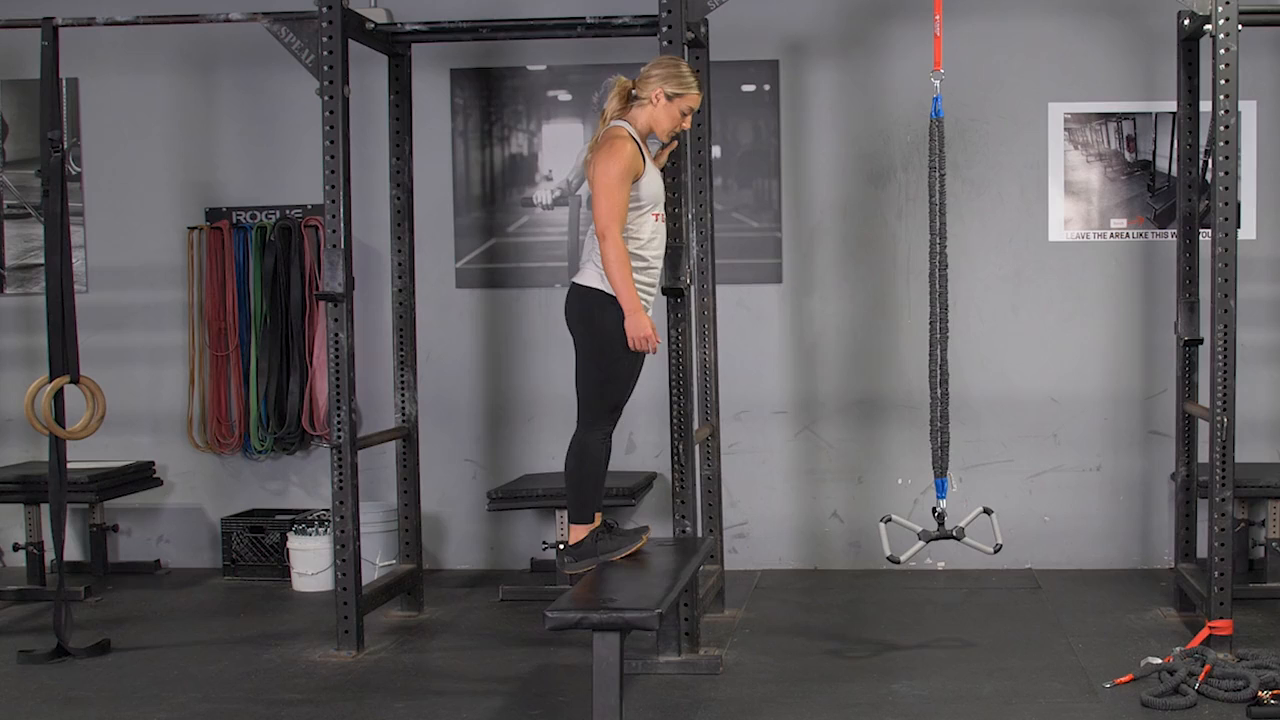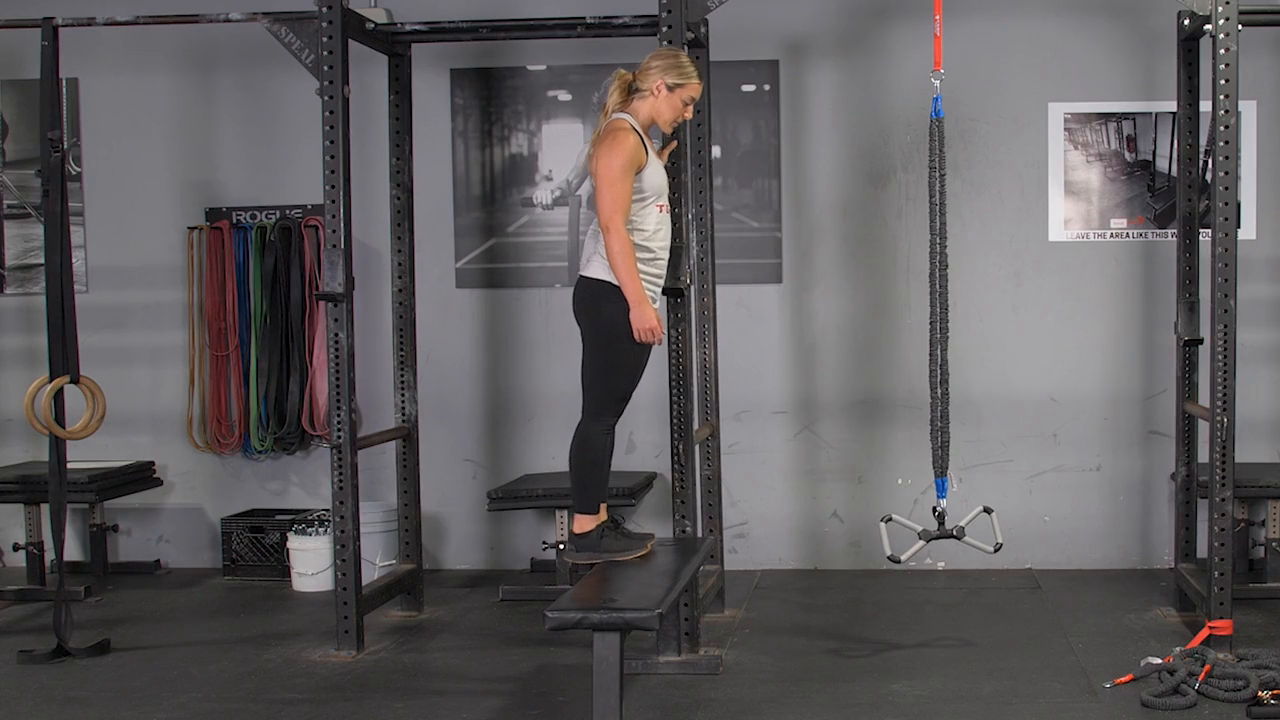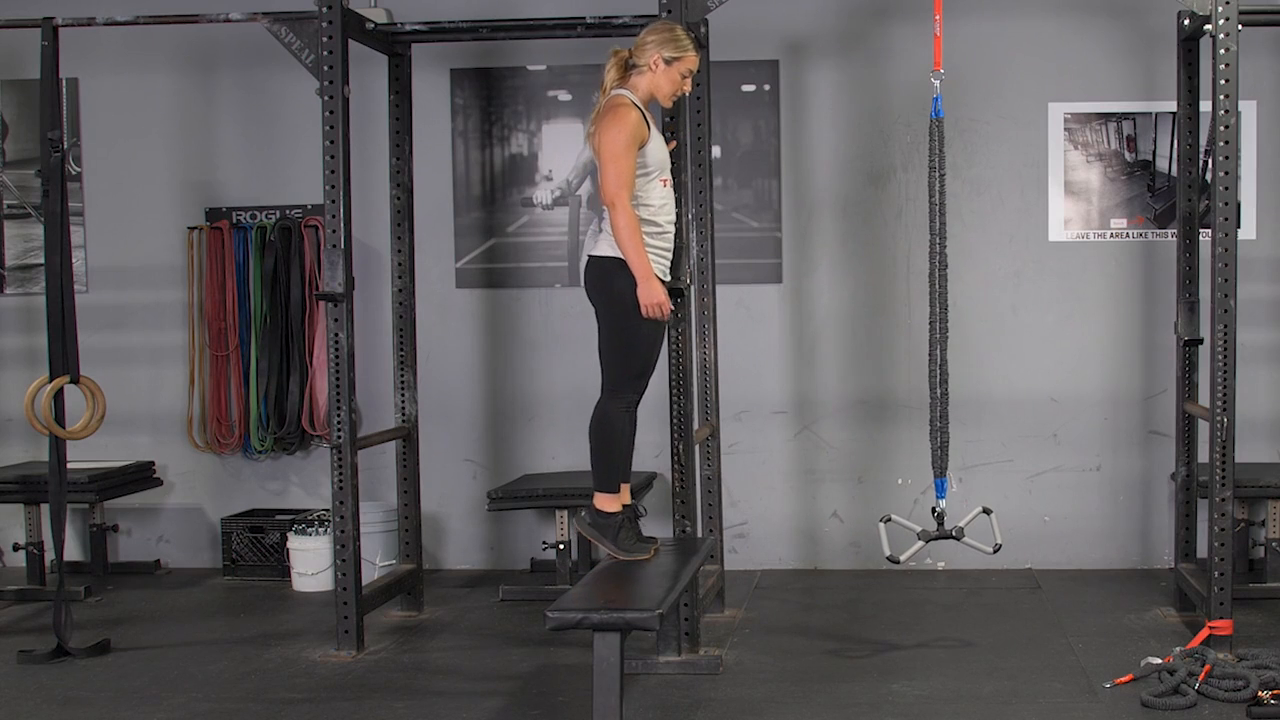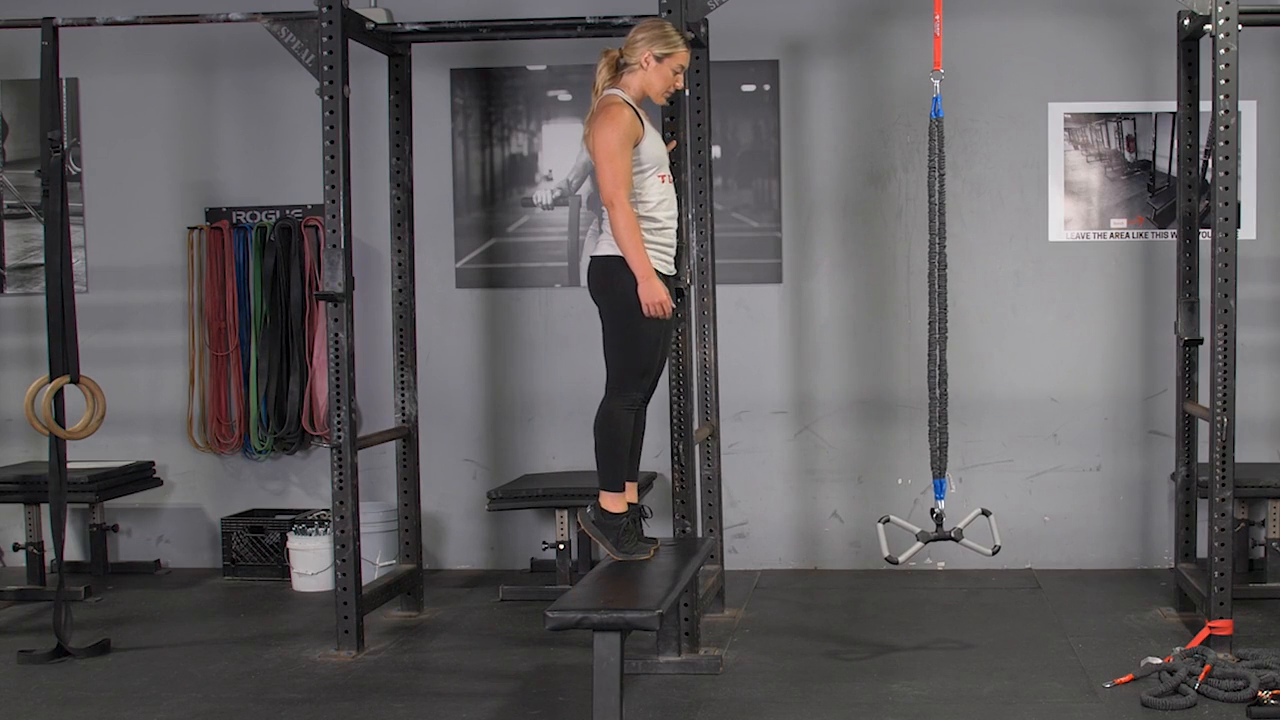
dt=0.4s
person 1, frame 1
left shoulder: (633, 146)
right shoulder: (618, 145)
right elbow: (608, 234)
left wrist: (659, 165)
right wrist: (633, 311)
left hip: (620, 305)
right hip: (605, 304)
left knee: (601, 421)
right knee: (596, 421)
left ankle: (591, 530)
right ankle: (579, 543)
person 1, frame 2
left shoulder: (638, 139)
right shoulder: (621, 138)
right elbow: (612, 226)
left wrist: (662, 160)
right wrist: (638, 303)
left hip: (626, 296)
right hip: (612, 296)
left knee: (607, 412)
right knee: (601, 413)
left ankle: (597, 522)
right ankle: (585, 532)
person 1, frame 3
left shoulder: (637, 114)
right shoulder: (622, 113)
right elbow: (617, 203)
left wrist: (666, 151)
right wrist: (645, 277)
left hip: (639, 274)
right hip: (623, 273)
left knee: (628, 394)
right knee: (620, 393)
left ankle: (619, 507)
right ankle: (603, 509)
person 1, frame 4
left shoulder: (634, 114)
right shoulder: (615, 112)
right elbow: (616, 202)
left wrist: (667, 152)
right wrist: (645, 277)
left hip: (647, 272)
right hip: (628, 273)
left knee: (637, 394)
right knee: (624, 392)
left ankle: (626, 507)
right ankle: (608, 509)
